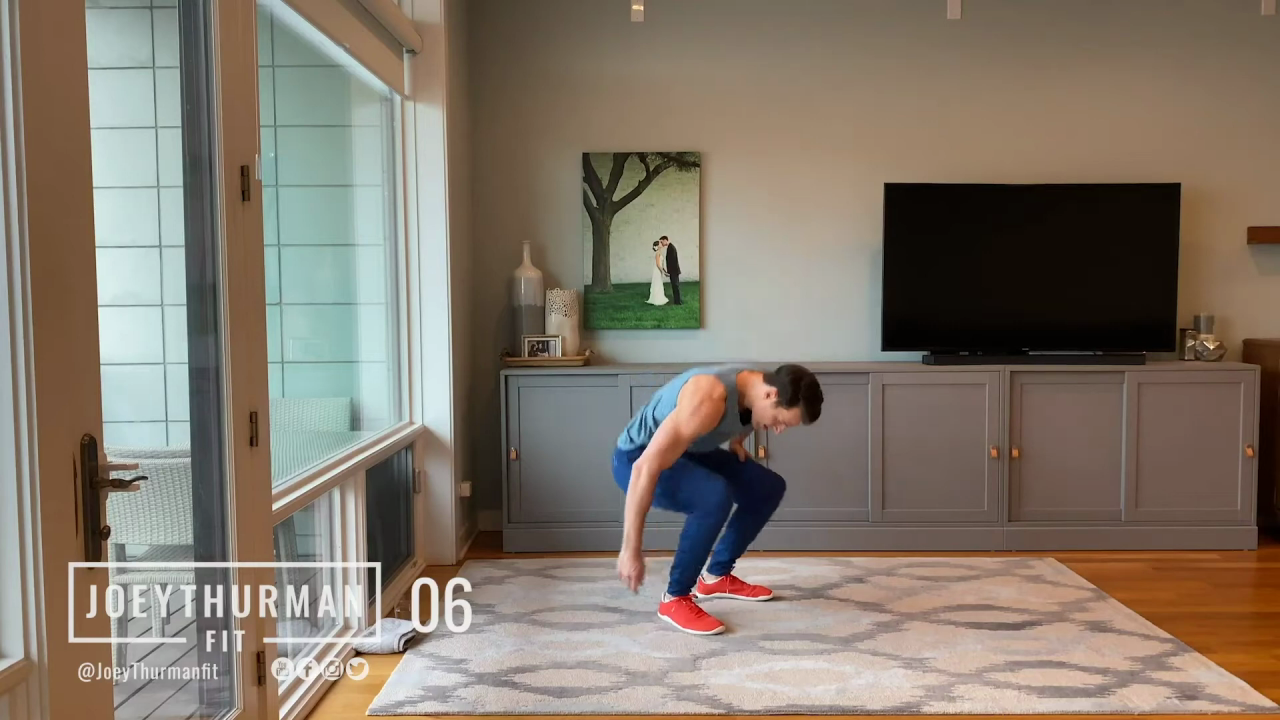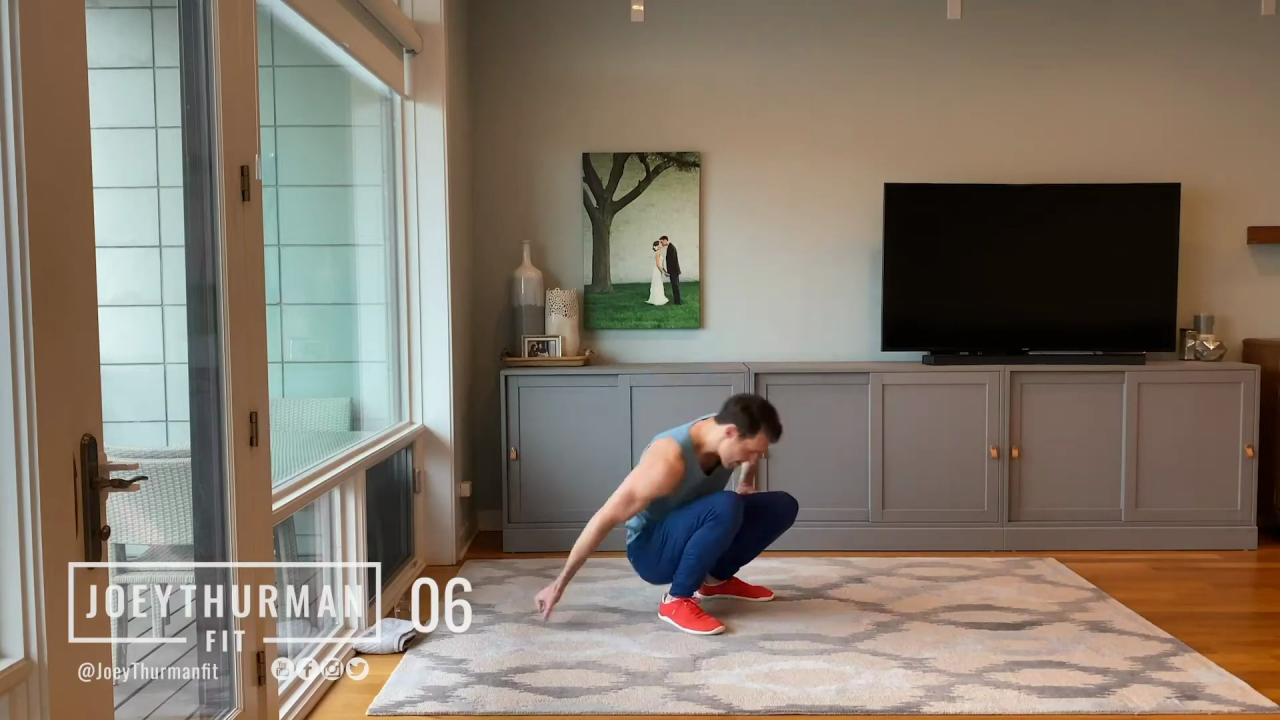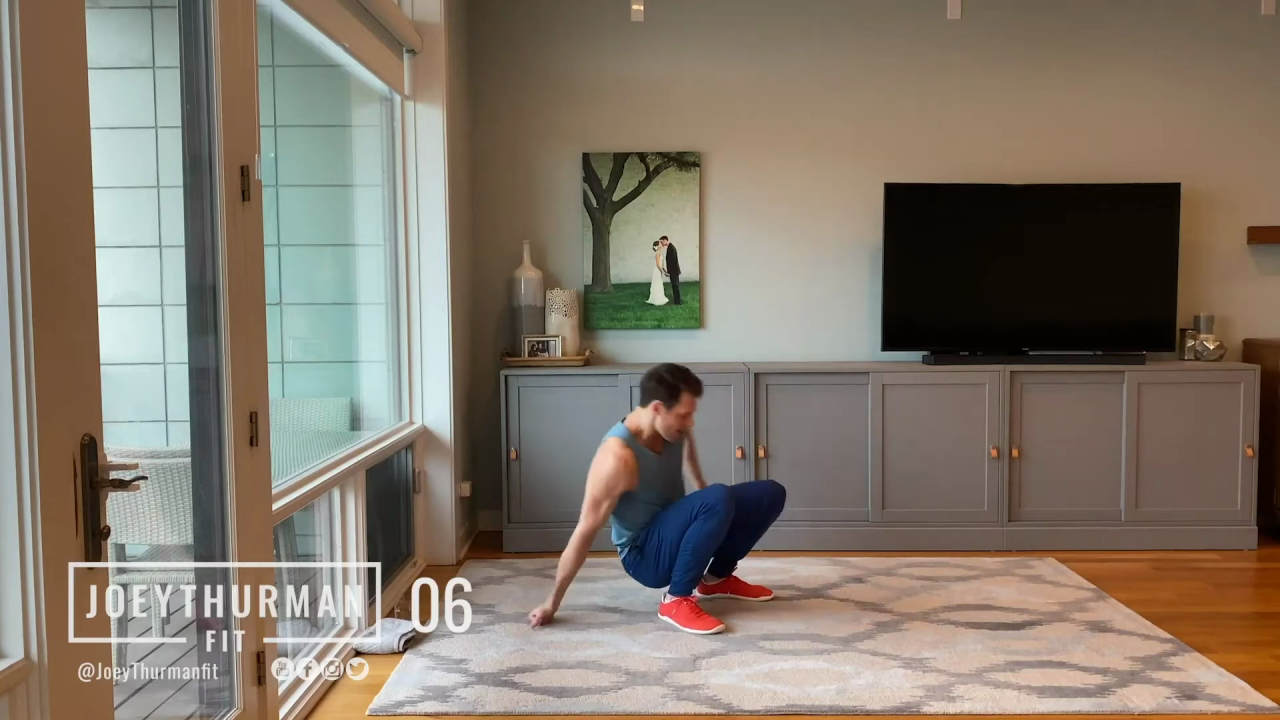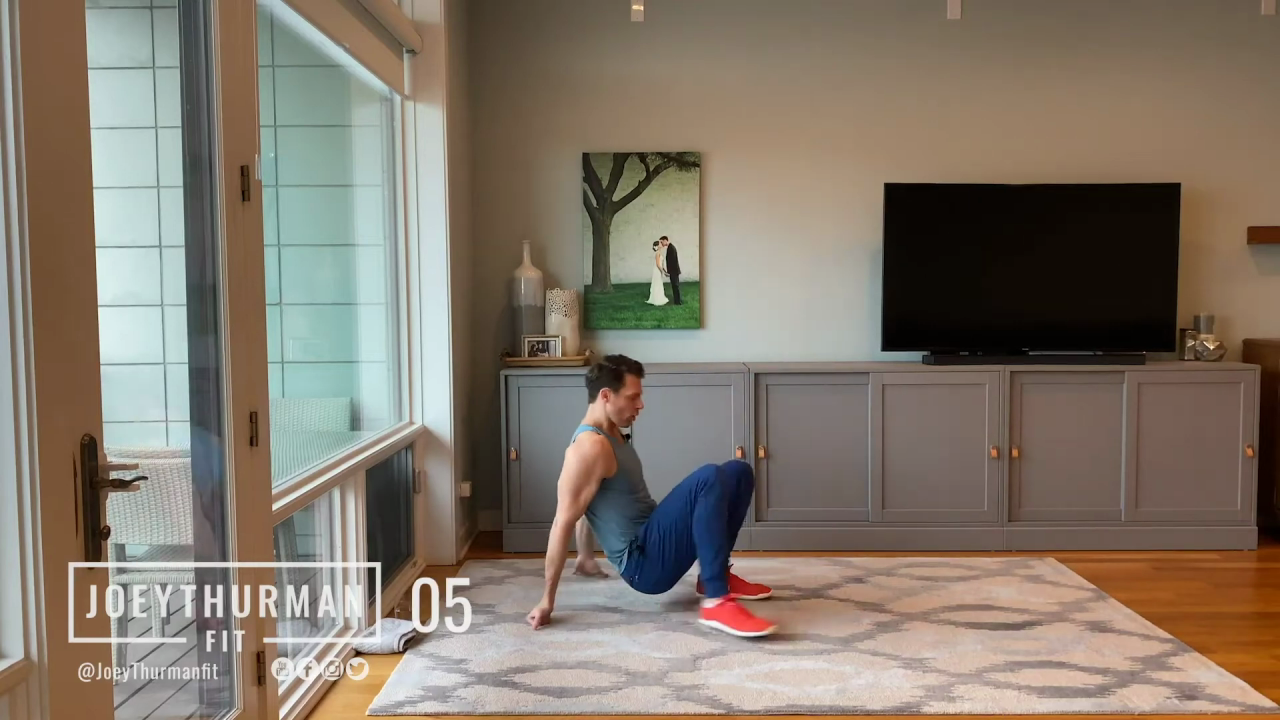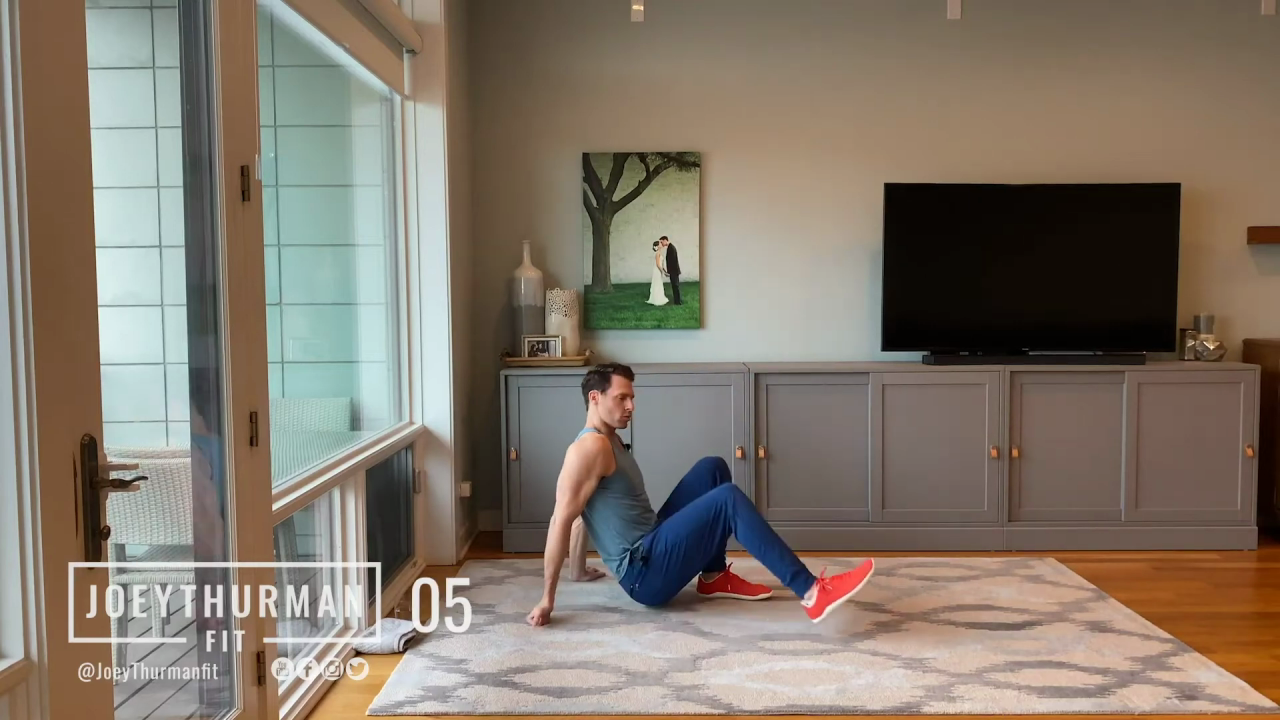
dt=0.3s
person 1, frame 1
left shoulder: (761, 383)
right shoulder: (708, 399)
right elbow: (645, 468)
left wrist: (736, 442)
right wrist: (630, 549)
right hip: (636, 457)
left knee: (768, 488)
right knee: (717, 496)
left ankle: (715, 576)
right ankle: (675, 598)
person 1, frame 2
left shoulder: (725, 435)
right shoulder: (670, 459)
right elbow: (603, 519)
left wrist: (746, 485)
right wrist: (559, 585)
left hip: (688, 533)
right hip: (650, 549)
left knee: (783, 507)
right knee: (726, 507)
left ankle: (717, 579)
right ankle: (677, 600)
person 1, frame 3
left shoulder: (668, 423)
right shoulder: (618, 456)
right elbow: (584, 531)
left wrist: (700, 484)
right wrist: (551, 604)
left hip: (678, 531)
right hip: (644, 555)
left knee: (772, 494)
right knee: (719, 499)
left ankle: (716, 578)
right ankle: (676, 598)
person 1, frame 4
left shoulder: (611, 432)
right shoulder: (588, 447)
left elbow: (584, 509)
right elbow: (564, 520)
left wrist: (586, 556)
right wrist: (547, 601)
left hip: (654, 538)
right hip: (643, 563)
left knee: (739, 474)
right knee: (712, 479)
left ankle: (718, 576)
right ankle: (716, 600)
person 1, frame 5
left shoulder: (607, 440)
right shoulder: (590, 447)
left elbow: (583, 515)
right elbow: (561, 519)
left wrist: (579, 569)
right wrist: (547, 600)
left hip: (654, 546)
right hip: (644, 573)
left knee: (713, 467)
right knee: (728, 498)
left ankle: (714, 577)
right ankle: (811, 594)
